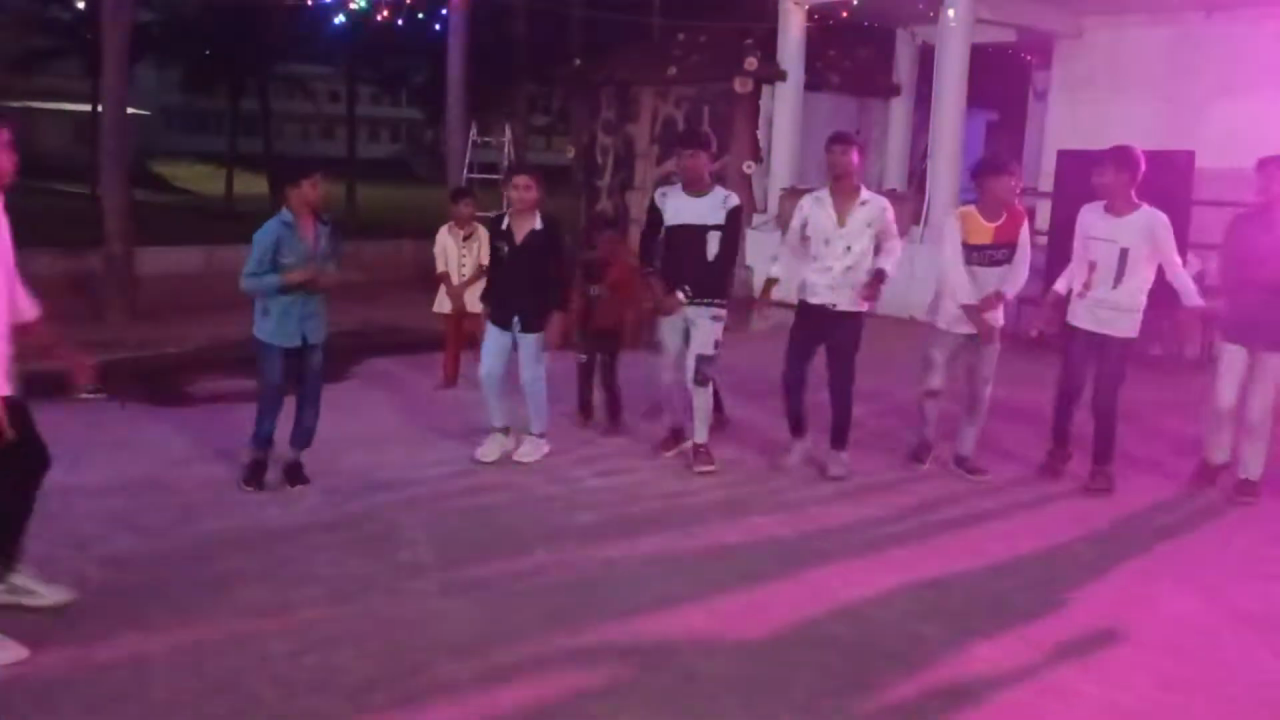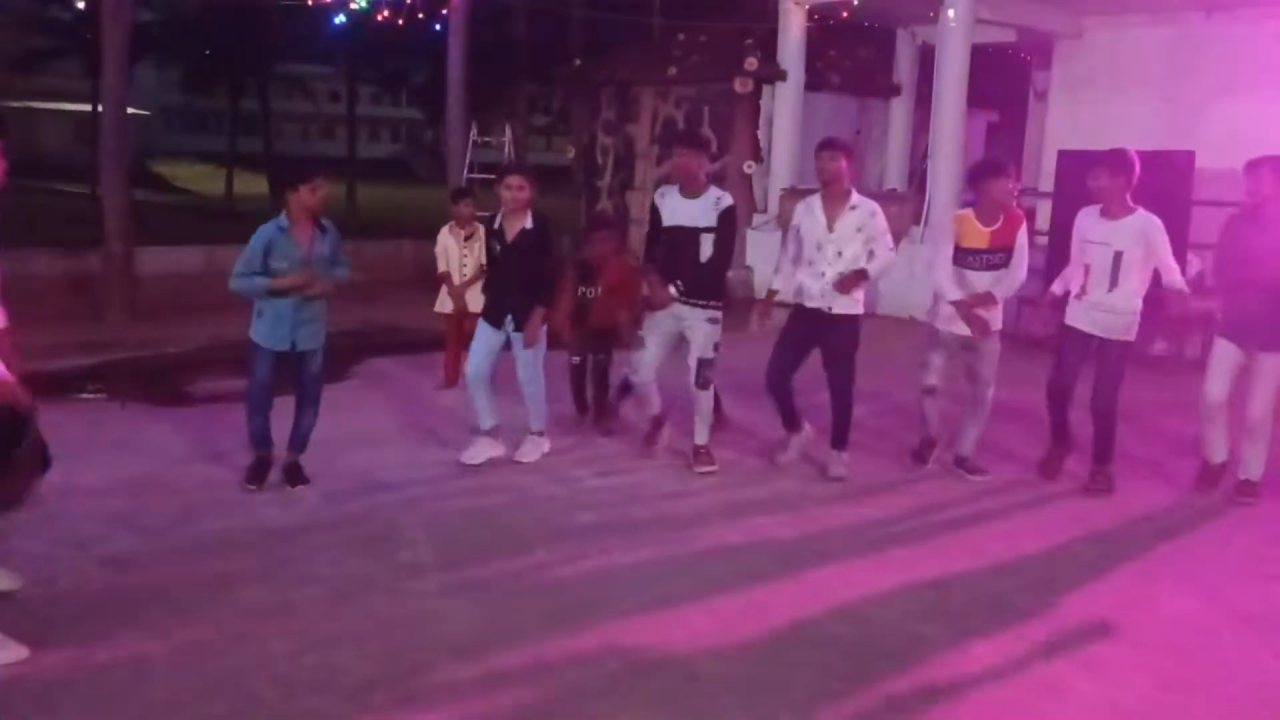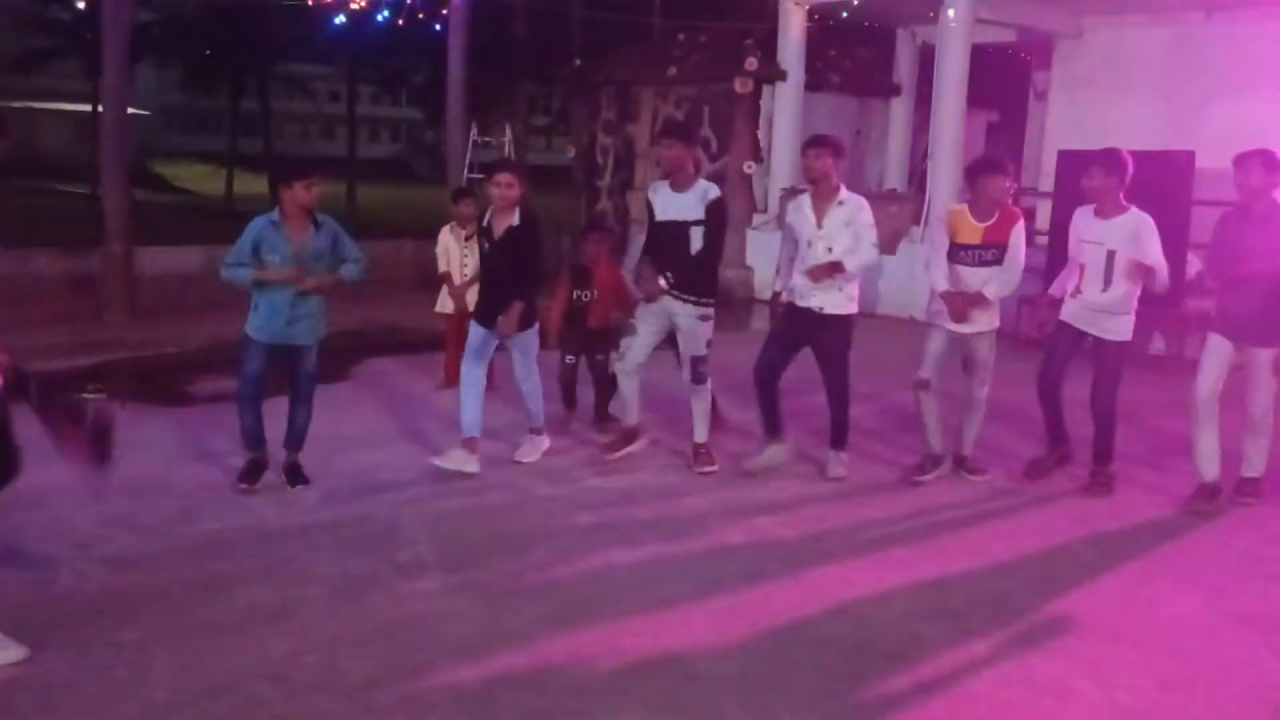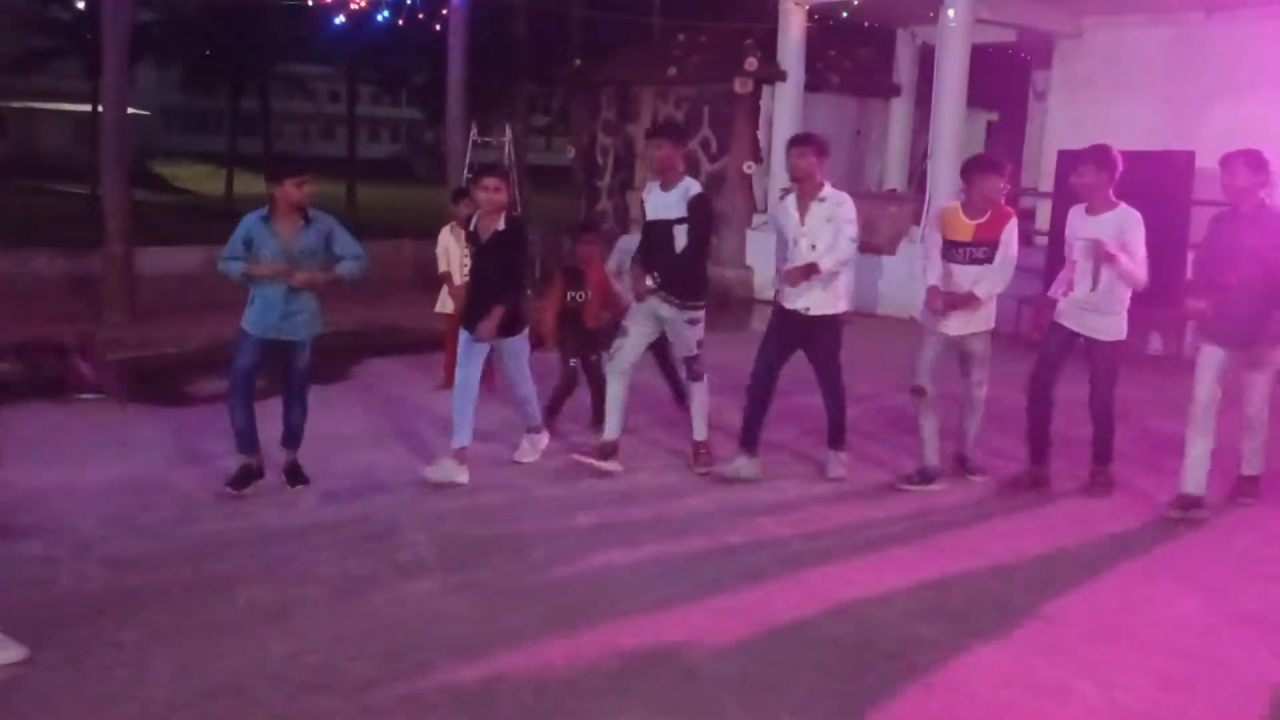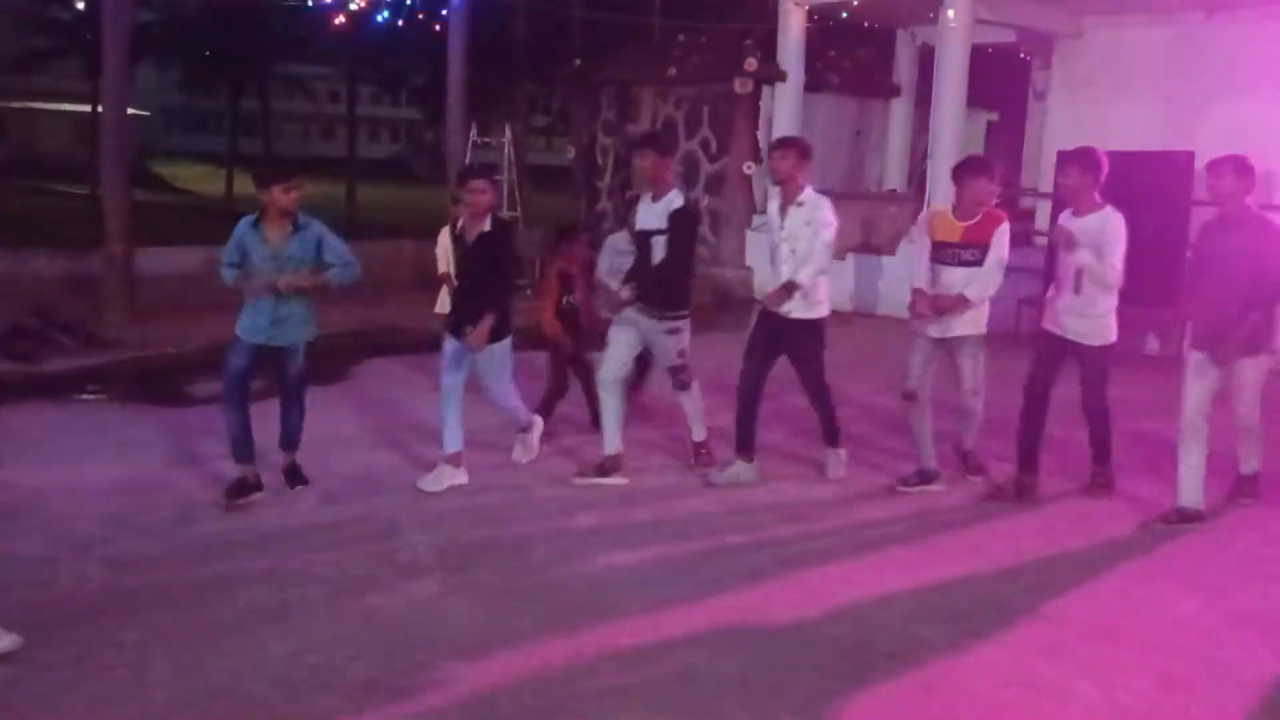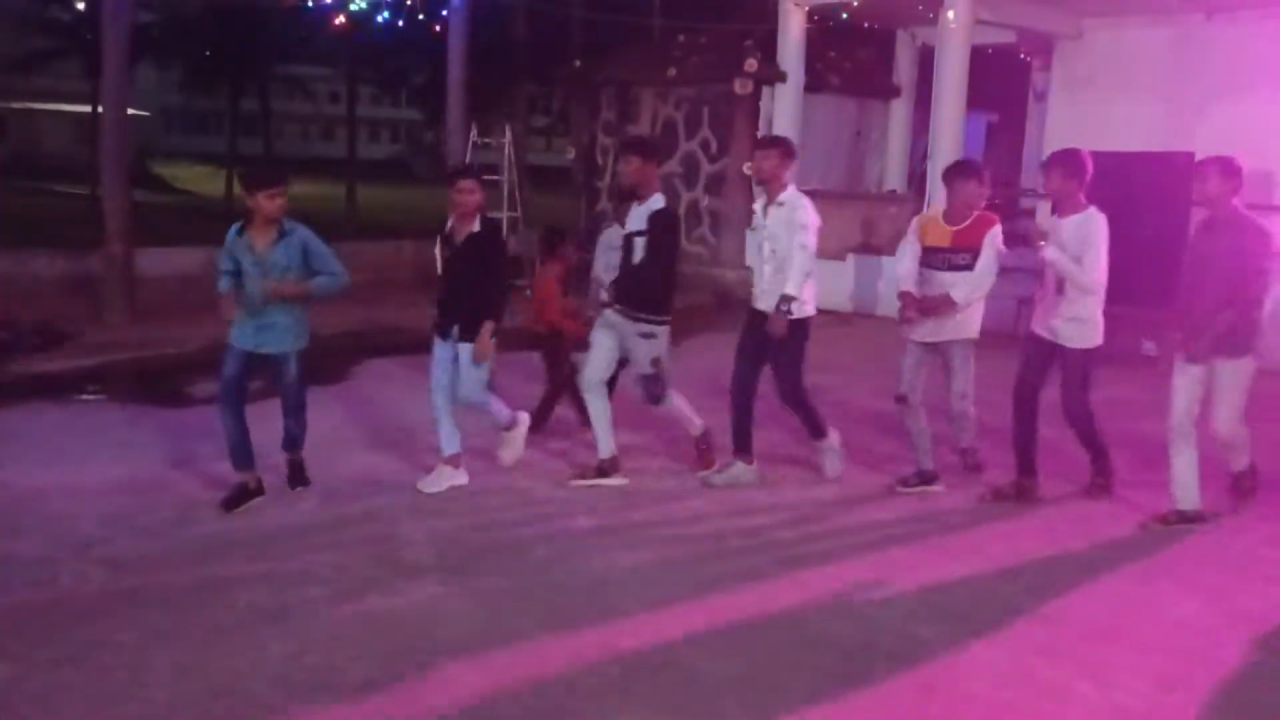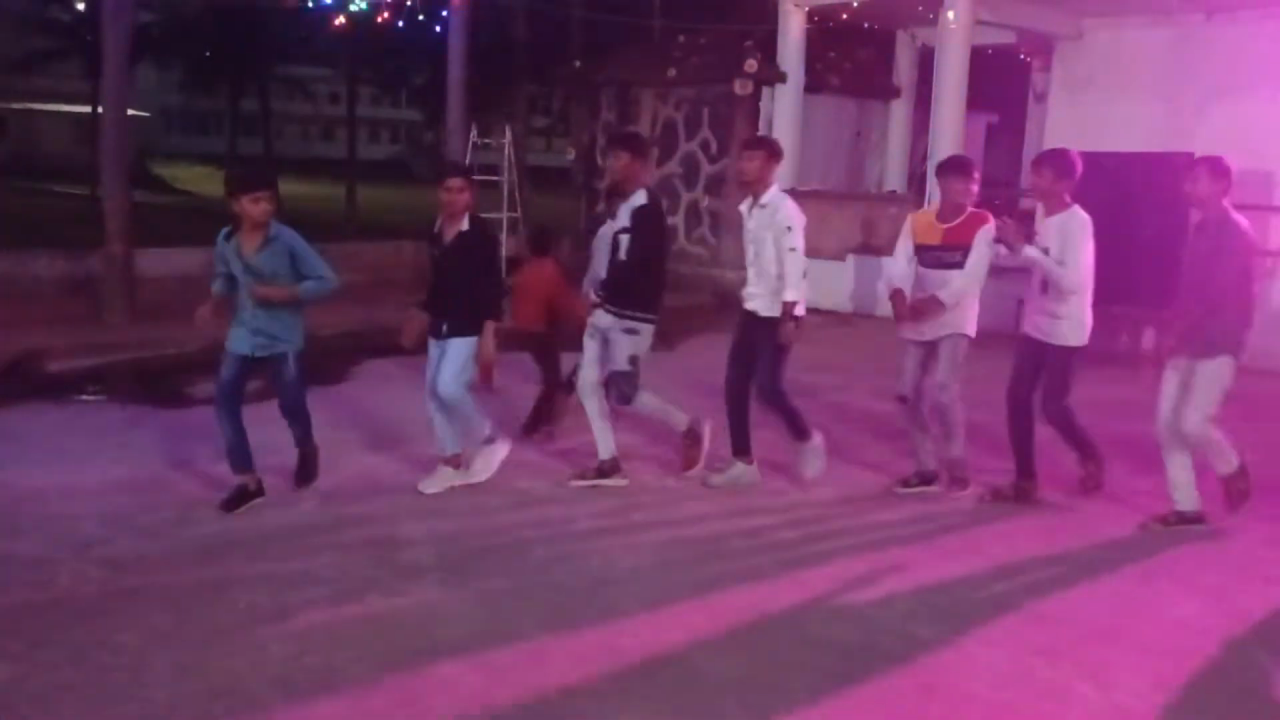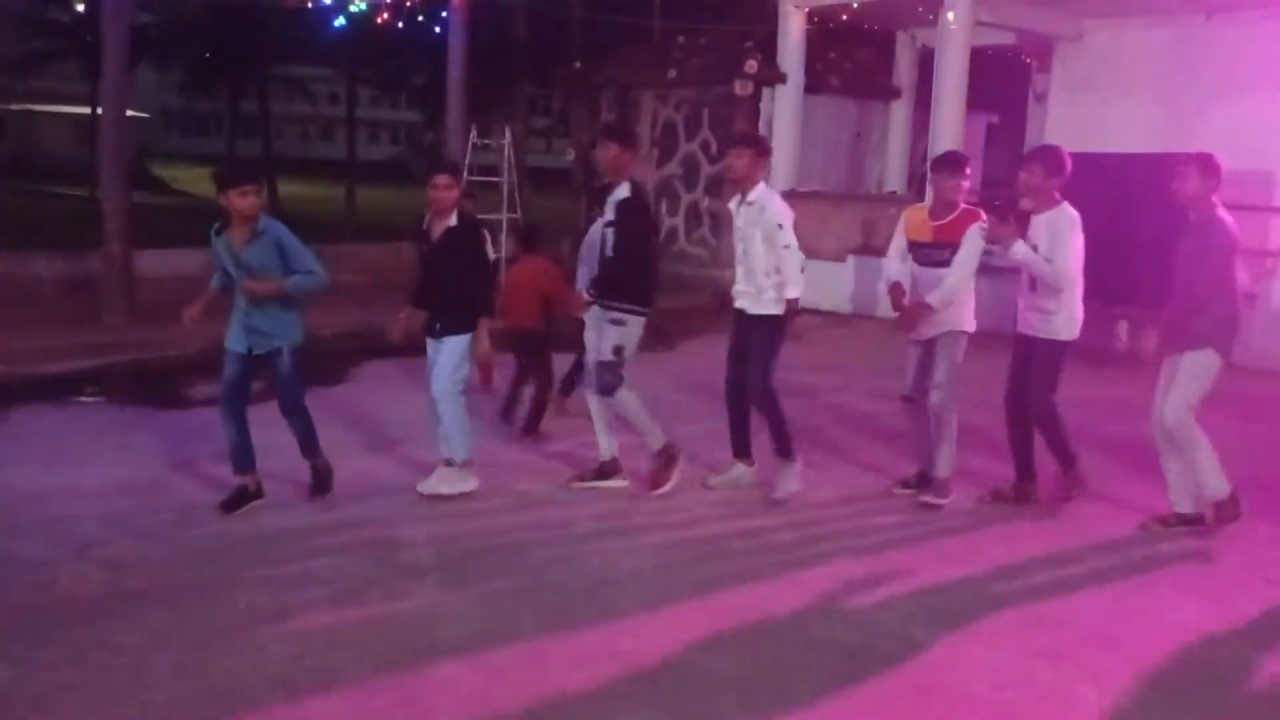
dt=0.1s
person 1, frame 1
left shoulder: (1153, 222)
right shoulder: (1087, 214)
left elbow: (1175, 270)
left wrist: (1194, 303)
right wrist: (1057, 292)
left hip: (1121, 322)
right hip: (1082, 315)
left knee: (1105, 397)
right knee: (1069, 387)
left ankle: (1102, 466)
right ankle: (1060, 446)
person 1, frame 2
left shoulder: (1148, 226)
right shoulder: (1085, 217)
left elbow: (1170, 273)
left wrist: (1179, 293)
right wrist: (1055, 292)
left hip: (1119, 324)
right hip: (1079, 316)
left knee: (1104, 399)
right knee: (1059, 385)
left ankle: (1102, 466)
right ankle: (1061, 442)
person 1, frame 3
left shoulder: (1140, 224)
right shoulder: (1080, 216)
left elbow: (1160, 280)
left wrist: (1149, 272)
right wrist: (1055, 293)
left hip: (1114, 323)
right hip: (1074, 314)
left knee: (1103, 399)
right knee: (1048, 380)
left ankle: (1102, 466)
right ankle: (1058, 446)
person 1, frame 4
left shoulder: (1128, 219)
right shoulder: (1075, 215)
left elbow: (1139, 278)
left wrist: (1112, 257)
right wrist: (1052, 296)
left hip: (1106, 322)
right hip: (1067, 314)
left knee: (1100, 399)
right knee: (1039, 383)
left ankle: (1102, 467)
right ankle: (1038, 467)
person 1, frame 5
left shoulder: (1111, 221)
right shoulder: (1065, 217)
left elbow: (1113, 279)
left wrist: (1077, 249)
right wrist: (1049, 298)
left hip: (1093, 327)
right hip: (1057, 321)
left knee: (1093, 402)
right knee: (1035, 392)
left ankle: (1102, 468)
right ankle: (1026, 477)
person 1, frame 6
left shoulder: (1093, 223)
right shoulder: (1056, 220)
left elbow: (1091, 282)
left wrist: (1048, 249)
left hip: (1079, 330)
right hip: (1045, 324)
left knee: (1075, 407)
right knee: (1024, 396)
left ankle: (1102, 467)
right ankle: (1026, 479)
person 1, frame 7
left shoulder: (1077, 222)
right shoulder: (1044, 217)
left elbow: (1070, 281)
left wrist: (1025, 247)
left hip: (1065, 328)
right hip: (1036, 323)
left knee: (1054, 406)
right knee: (1017, 399)
left ankle: (1091, 459)
right ankle: (1025, 480)
person 1, frame 8
left shoulder: (1066, 219)
right shoulder: (1036, 215)
left elbow: (1059, 277)
left wrist: (1013, 244)
right wrist: (1006, 242)
left hip: (1057, 325)
right hip: (1030, 320)
left knee: (1038, 401)
right knee: (1015, 399)
left ankle: (1070, 470)
right ankle: (1024, 482)
person 2, frame 1
left shoulder: (878, 208)
right shoulder: (809, 204)
left elbow: (892, 248)
right elbow: (789, 248)
left wrist: (877, 278)
right wrist: (769, 286)
left hip: (849, 310)
right hip: (811, 305)
left knee: (841, 383)
right knee: (793, 378)
left ankle: (837, 451)
right ankle: (799, 436)
person 2, frame 2
left shoulder: (869, 212)
right shoulder: (804, 209)
left elbow: (885, 254)
right elbow: (789, 256)
left wrist: (859, 275)
right wrist: (772, 295)
left hip: (845, 313)
right hip: (806, 308)
left knee: (841, 386)
right knee: (777, 376)
left ankle: (838, 452)
right ankle: (795, 431)
person 2, frame 3
left shoulder: (858, 207)
right shoulder: (795, 208)
left elbow: (870, 253)
left wrist: (833, 267)
right wrist: (777, 293)
left hip: (836, 311)
right hip: (798, 307)
left knee: (836, 385)
right knee: (764, 372)
left ankle: (837, 451)
right ankle: (774, 442)
person 2, frame 4
left shoulder: (840, 203)
right shoulder: (783, 207)
left elbow: (846, 249)
left wrist: (808, 270)
left hip: (825, 312)
right hip: (788, 309)
left knee: (830, 386)
right knee: (760, 380)
left ankle: (836, 451)
right ankle: (748, 457)
person 2, frame 5
left shoulder: (820, 208)
right shoulder: (773, 209)
left elbow: (821, 256)
left wrist: (787, 288)
left hip: (807, 314)
right hip: (772, 311)
left knee: (814, 386)
right knee: (748, 384)
left ankle: (833, 449)
right ankle: (744, 461)
person 2, frame 6
left shoulder: (801, 207)
right shoulder: (759, 209)
left elbow: (801, 259)
left wrist: (783, 309)
left hip: (792, 314)
right hip: (760, 311)
left knee: (789, 389)
right knee: (741, 386)
left ankle: (824, 437)
right ankle: (743, 462)
person 2, frame 7
left shoulder: (783, 209)
right shoulder: (748, 208)
left elbow: (793, 264)
left wrist: (789, 316)
left hip: (777, 314)
right hip: (752, 311)
left knee: (767, 387)
right knee: (735, 386)
left ankle: (807, 439)
right ankle: (744, 463)
person 2, frame 8
left shoulder: (771, 206)
right shoulder: (738, 206)
left elbow: (791, 258)
left wrist: (792, 308)
left hip: (769, 311)
right hip: (745, 309)
left knee: (757, 389)
right knee: (734, 388)
left ankle: (789, 463)
right ankle: (743, 463)
